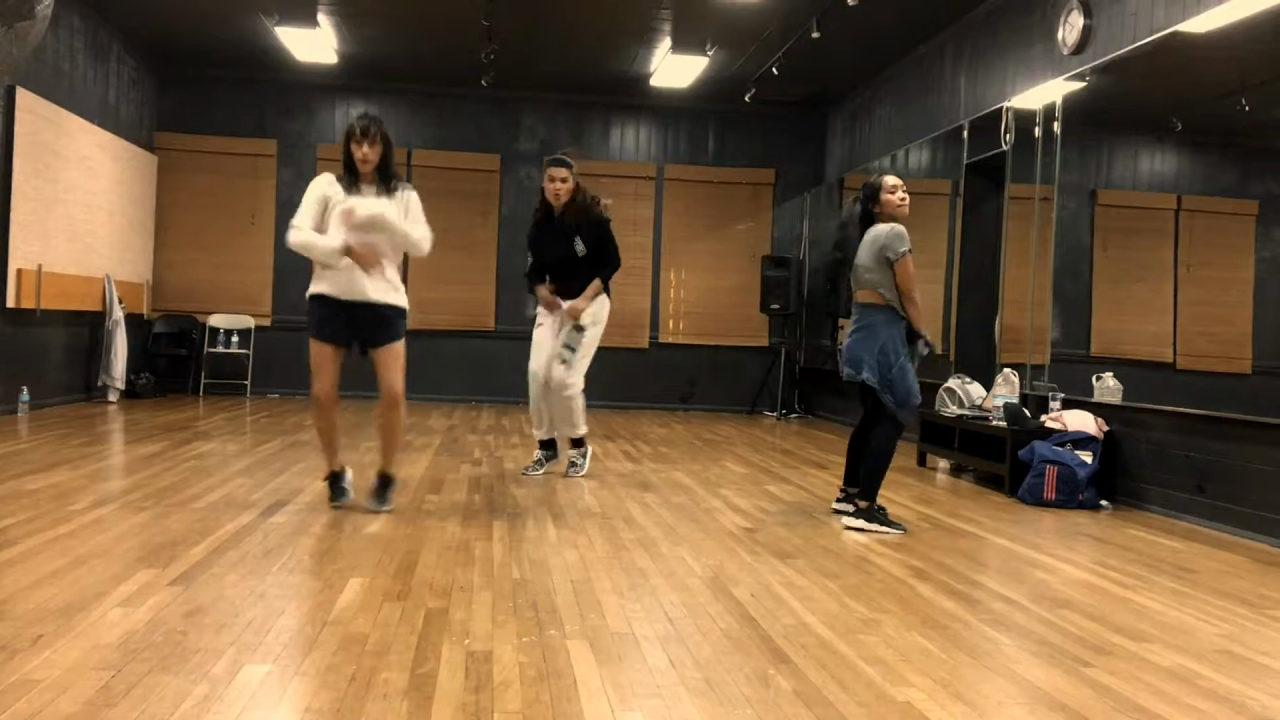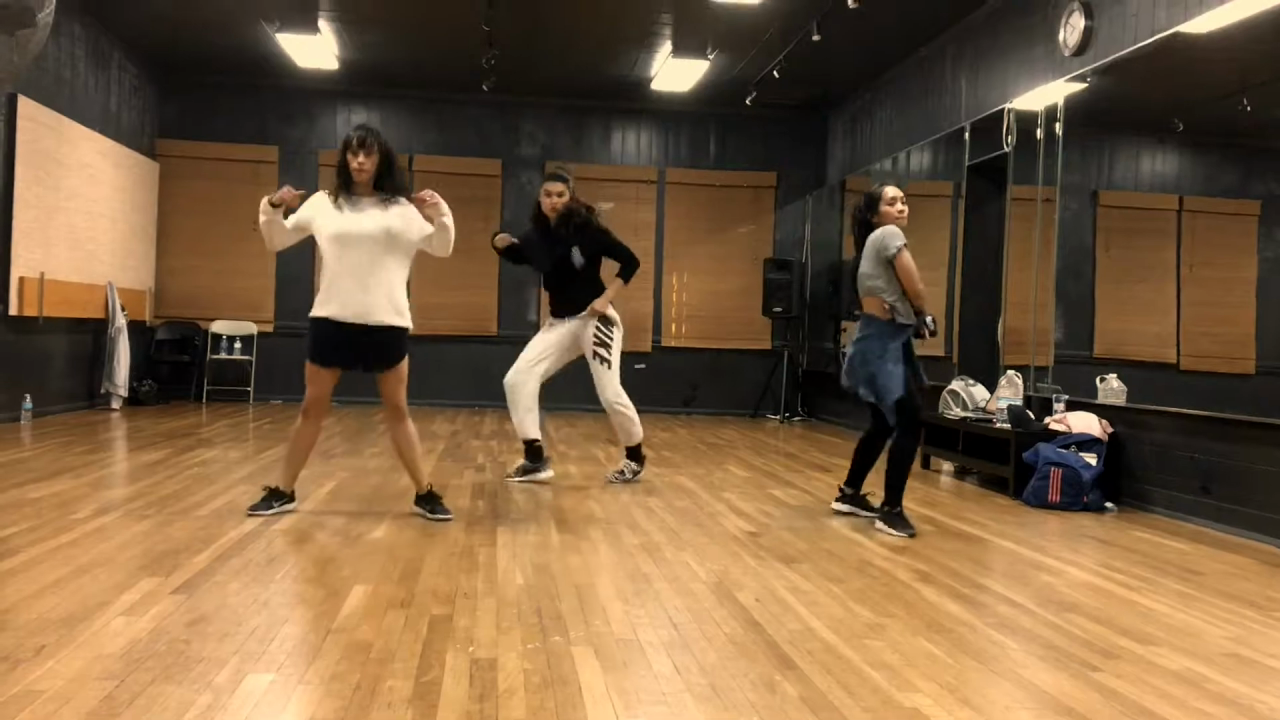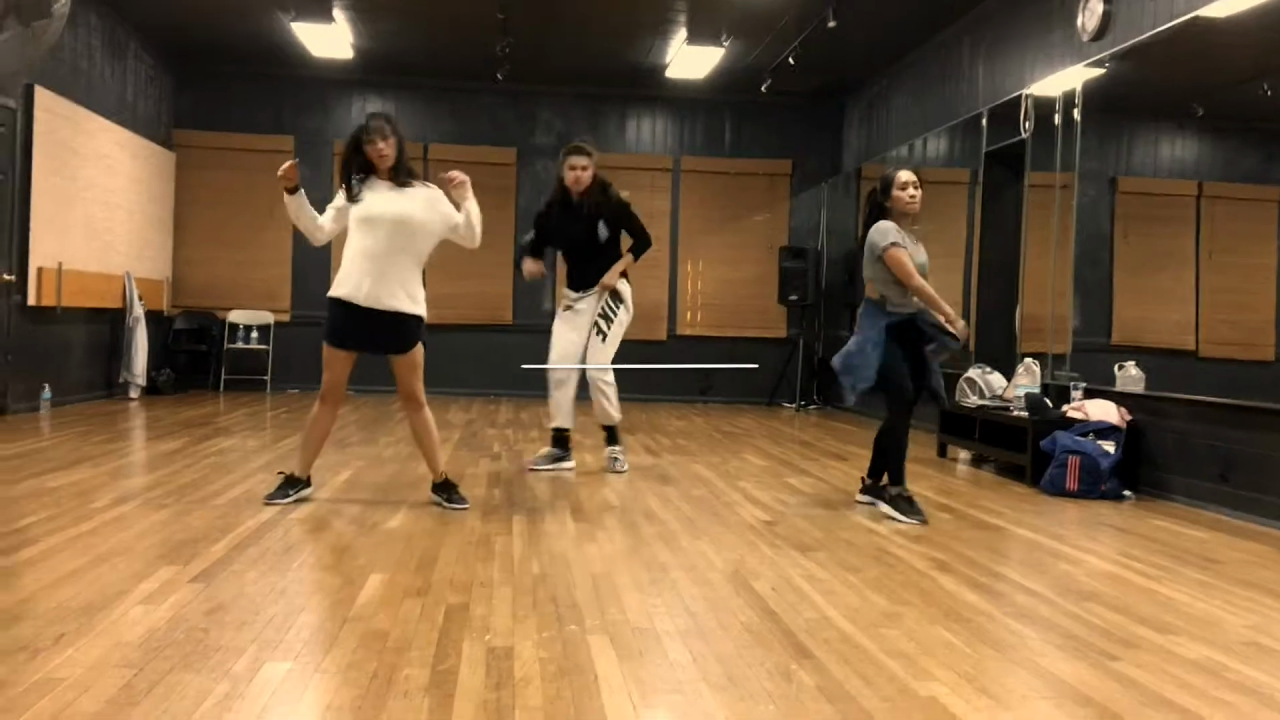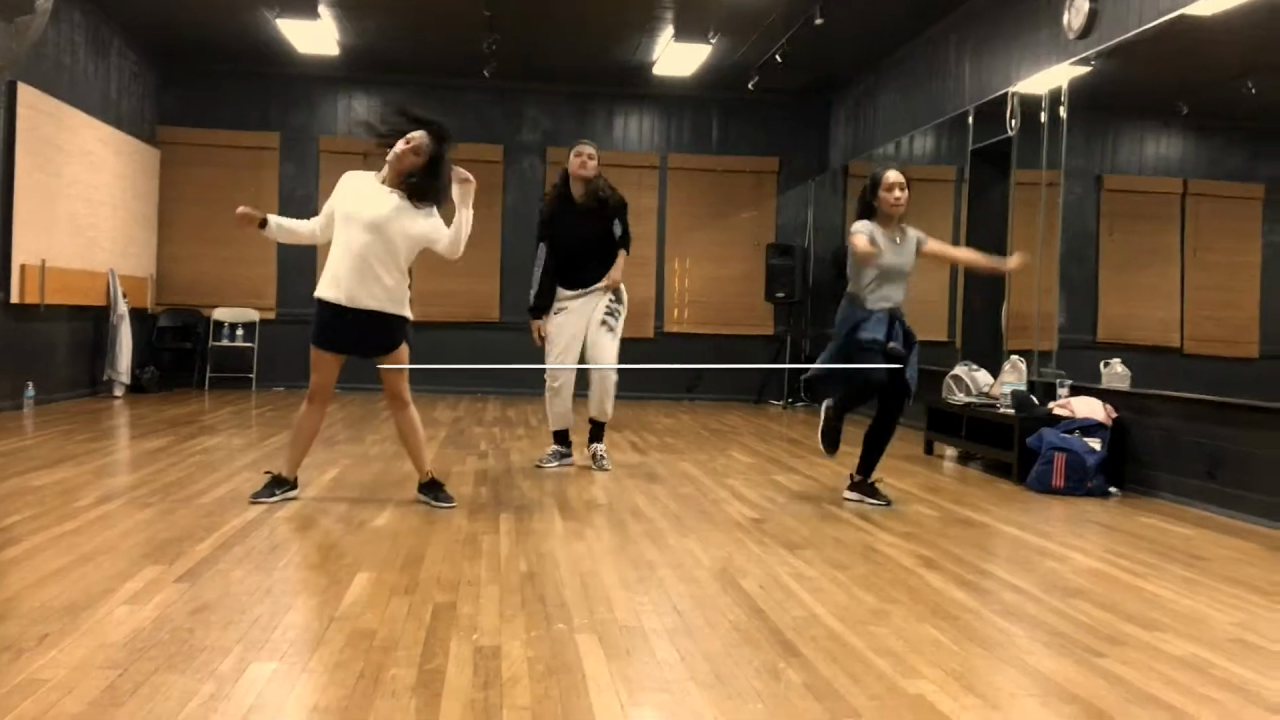
dt=0.2s
person 1, frame 1
left shoulder: (402, 195)
right shoulder: (326, 185)
left elbow: (422, 245)
right elbow: (296, 237)
left wrist: (374, 216)
right wrist: (344, 248)
left hip: (384, 303)
right hip: (331, 300)
left knee: (392, 394)
right knee: (322, 395)
left ankle: (386, 477)
right ankle: (337, 473)
person 1, frame 2
left shoulder: (401, 208)
right shoulder: (324, 204)
left elbow: (442, 249)
right elbow: (276, 241)
left wrist: (442, 216)
right wrist: (272, 207)
left hip: (385, 323)
right hip: (332, 320)
left knee: (397, 412)
right knee: (312, 409)
left ankle: (424, 493)
right ankle: (283, 492)
person 1, frame 3
left shoulder: (425, 195)
right shoulder: (355, 189)
left elbow: (471, 239)
right elbow: (319, 233)
left wrist: (467, 199)
right wrist: (293, 191)
left hip: (401, 308)
right hip: (348, 303)
left knee: (414, 398)
right knee: (329, 394)
left ankle: (441, 482)
right ankle: (299, 478)
person 1, frame 4
left shoulder: (419, 207)
right shoulder: (351, 182)
left elbow: (451, 248)
right elbow: (318, 231)
left wrist: (465, 200)
right wrist: (264, 222)
left hip: (385, 310)
right hip: (335, 303)
left knee: (399, 398)
right knee: (317, 394)
left ankle: (427, 482)
right ankle: (285, 479)
person 2, frame 1
left shoulder: (871, 236)
right shoulder: (894, 233)
right elbow: (909, 294)
left wrist: (910, 333)
right wrist: (920, 334)
left hip: (868, 330)
right hip: (881, 332)
left knee: (872, 419)
right knee: (892, 420)
left ankle: (849, 493)
right ankle: (864, 508)
person 2, frame 2
left shoulder: (876, 245)
right shoulder: (888, 236)
right elbow: (916, 291)
left wrist: (916, 322)
right wrist: (925, 318)
left hip: (889, 340)
right hip: (883, 342)
left knee: (885, 424)
right knee: (910, 423)
left ankle: (849, 494)
right ankle: (891, 508)
person 2, frame 3
left shoulder: (913, 240)
right shoulder: (883, 230)
left elbow: (914, 286)
right elbow: (913, 283)
left wrist: (943, 322)
right wrist: (951, 316)
left hip: (908, 327)
right hip: (882, 325)
left knee: (902, 408)
right knee: (901, 401)
left ankle: (872, 484)
right ankle: (896, 491)
person 2, frame 4
left shoulder: (912, 237)
right shoulder: (863, 230)
left elbow: (953, 254)
right elbow: (860, 246)
left wrist: (1001, 264)
right wrist: (863, 248)
left hip: (889, 325)
right hip: (860, 321)
left knee: (894, 405)
right knee: (873, 380)
left ankle: (861, 481)
right ankle: (834, 410)
person 3, frame 1
left shoulder: (591, 218)
right shoulder: (541, 223)
left elbow: (612, 262)
right elbow: (534, 267)
left wrist: (584, 300)
right wrist: (539, 289)
left hip: (590, 304)
right hip: (553, 306)
left knee: (565, 379)
right knee: (537, 374)
left ankle: (579, 447)
right ankle: (546, 448)
person 3, frame 2
left shoulder: (587, 228)
right shoulder: (536, 235)
left elbow: (630, 262)
right elbow: (518, 255)
left wrist: (607, 298)
right wrist: (502, 243)
left hip: (596, 318)
right hip: (559, 322)
left knee: (610, 393)
right knee: (517, 379)
left ankle: (635, 457)
right ankle: (535, 459)
person 3, frame 3
left shoulder: (610, 203)
right shoulder: (554, 209)
left elbow: (643, 239)
right elbow: (536, 244)
left wrist: (617, 271)
right wrist: (530, 261)
left hip: (611, 293)
right hip: (575, 296)
left knee: (597, 369)
right knee: (560, 368)
left ankle: (614, 443)
right ankle: (560, 447)
person 3, frame 4
left shoulder: (610, 201)
right shoulder: (553, 208)
left elbow: (624, 239)
right elbow: (545, 260)
left wrist: (618, 268)
right wrist: (538, 311)
left hip: (604, 292)
right hip: (565, 296)
left knee: (603, 363)
right knee: (557, 373)
left ankle: (597, 440)
right ankle: (561, 445)
